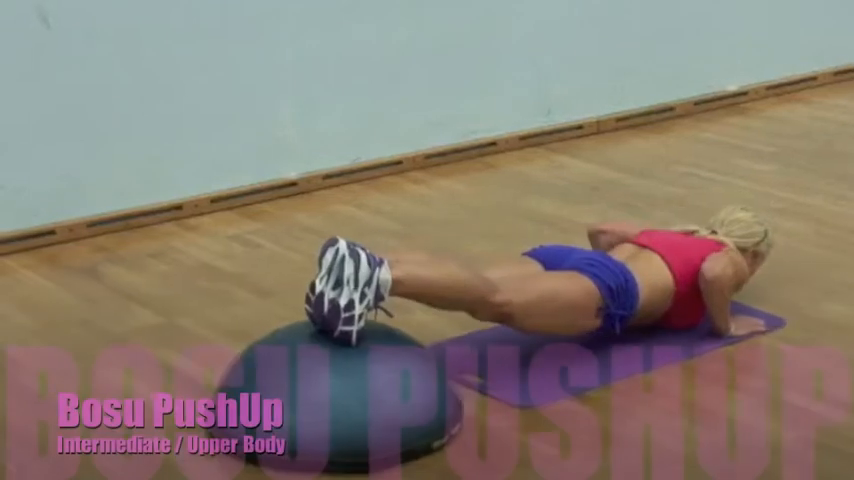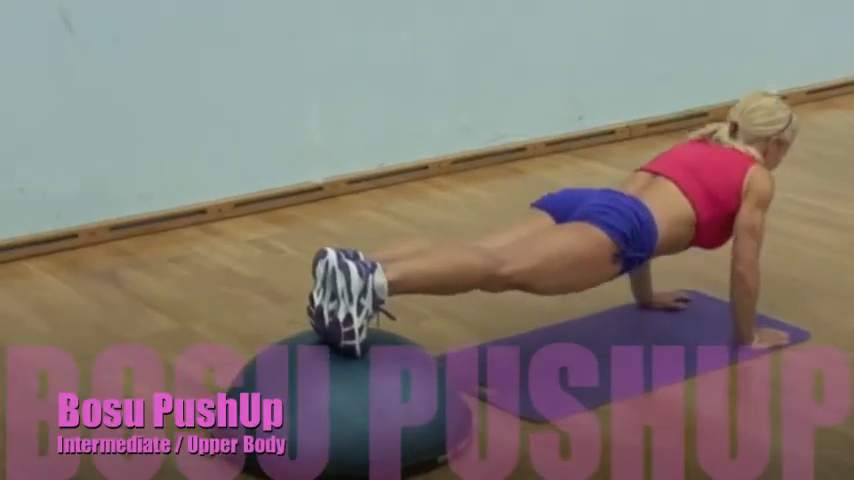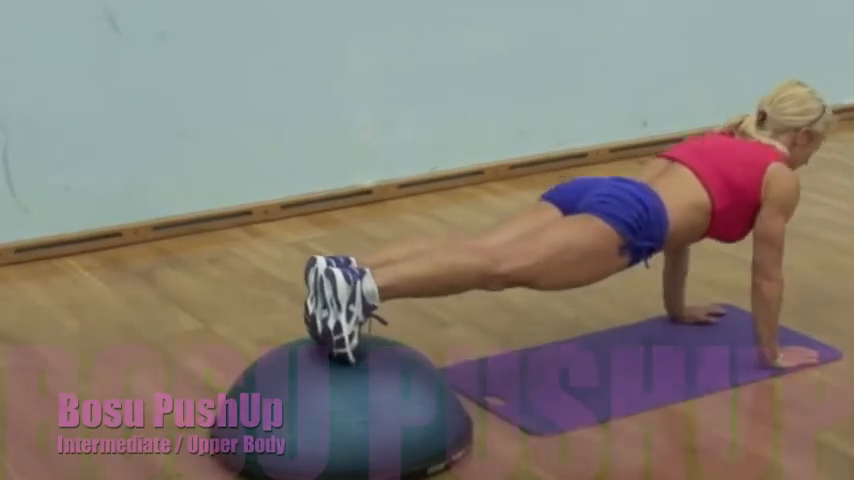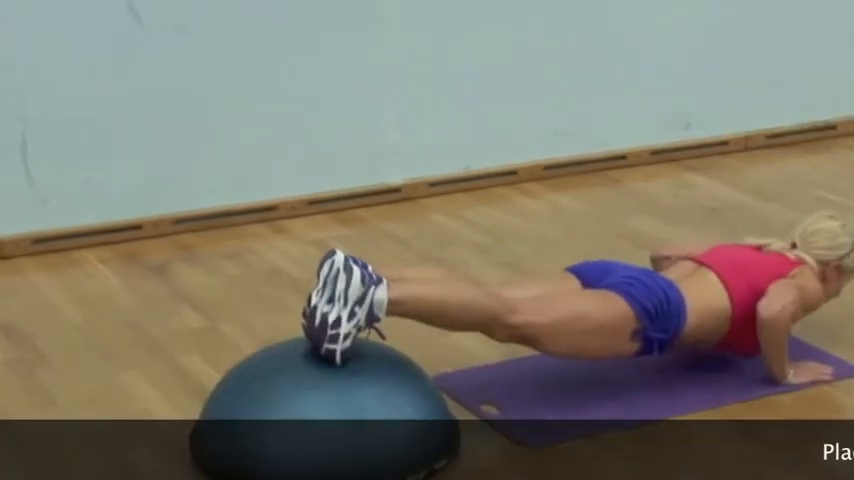
dt=0.7s
person 1, frame 1
left shoulder: (669, 236)
right shoulder: (733, 261)
left elbow: (599, 229)
right elbow: (712, 274)
right wrist: (724, 325)
left hip: (564, 258)
right hip: (609, 288)
left knee: (479, 287)
right knee: (497, 301)
left ankle: (359, 261)
right ankle: (378, 276)
person 1, frame 2
left shoulder: (691, 148)
right shoulder: (757, 179)
right elbow: (743, 267)
left wrist: (646, 296)
right wrist: (748, 337)
left hip: (578, 201)
right hip: (615, 228)
left knee: (477, 253)
right knee: (504, 271)
left ankle: (353, 267)
right ankle: (375, 283)
person 1, frame 3
left shoulder: (718, 142)
right shoulder: (780, 178)
left elbow: (678, 222)
right elbow: (767, 274)
left wrist: (676, 309)
right wrist: (771, 353)
left hip: (589, 191)
right hip: (626, 217)
left knee: (474, 249)
right knee: (503, 268)
left ankle: (347, 271)
right ankle: (366, 288)
person 1, frame 4
left shoulder: (751, 253)
right shoulder: (807, 284)
left elbow: (662, 254)
right elbow: (770, 312)
right wrist: (783, 372)
left hip: (612, 275)
right hip: (646, 309)
left knee: (495, 303)
right knee: (516, 321)
left ankle: (360, 277)
right ankle: (377, 297)
